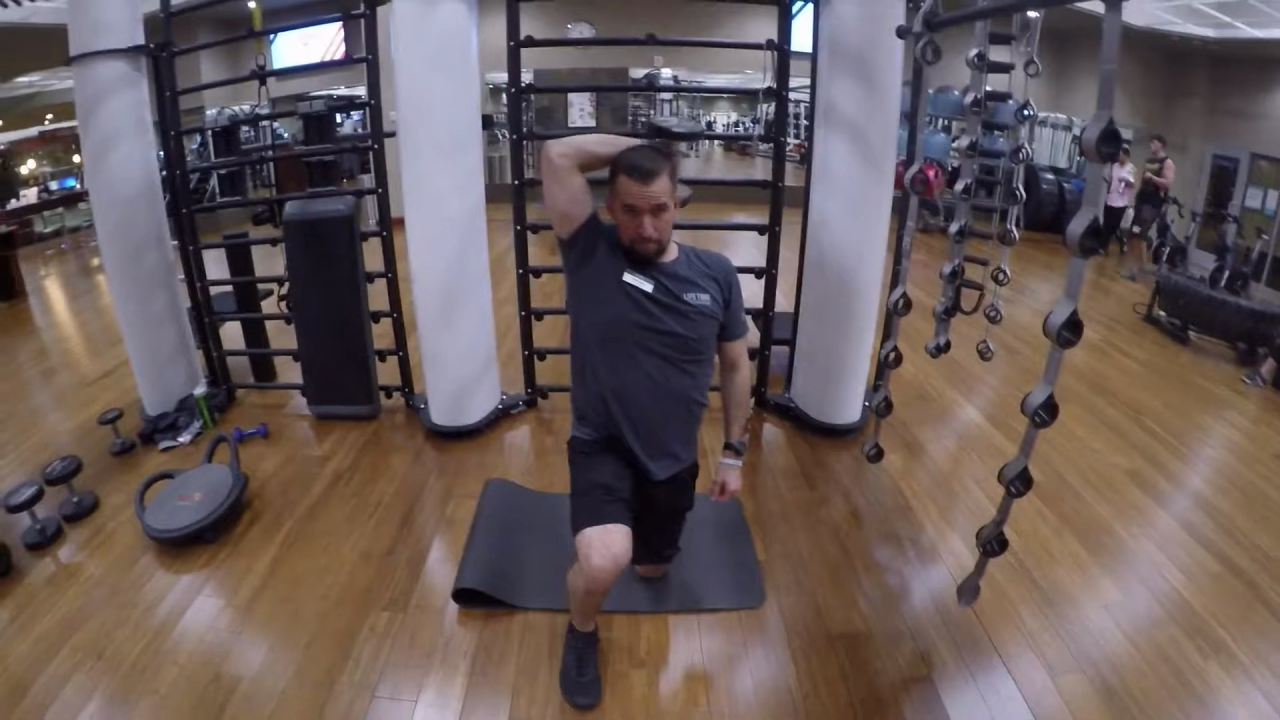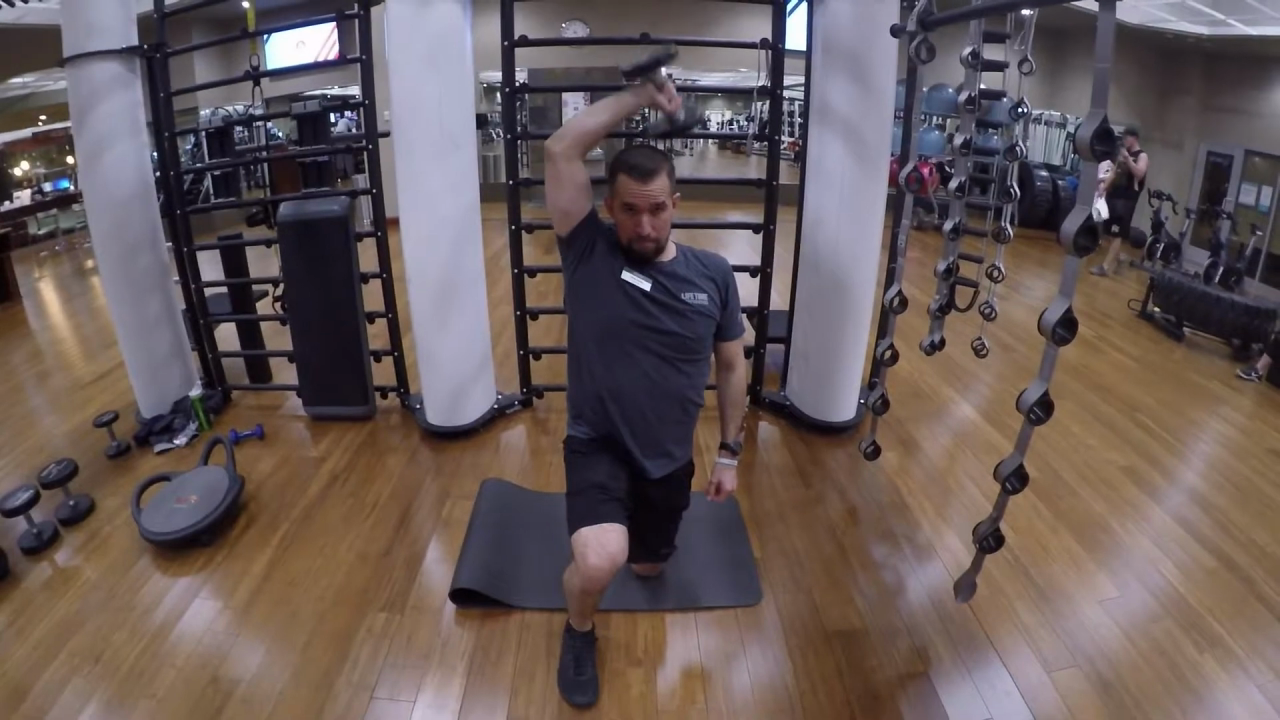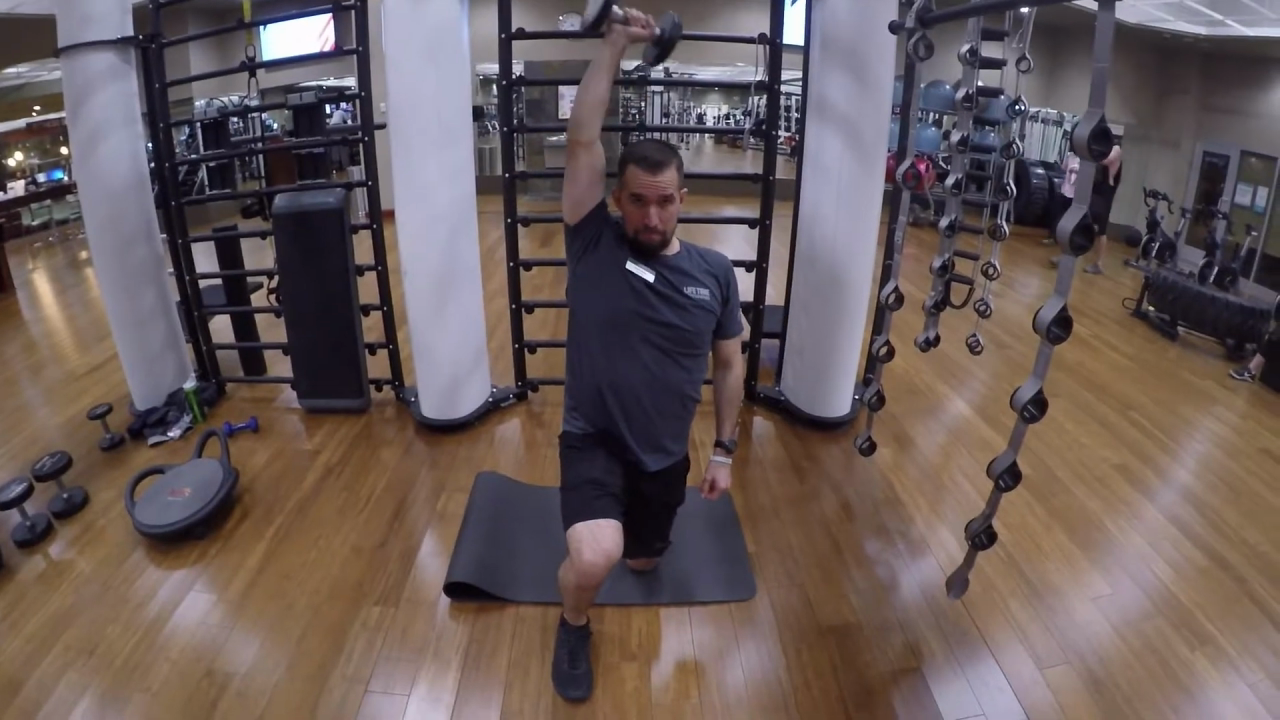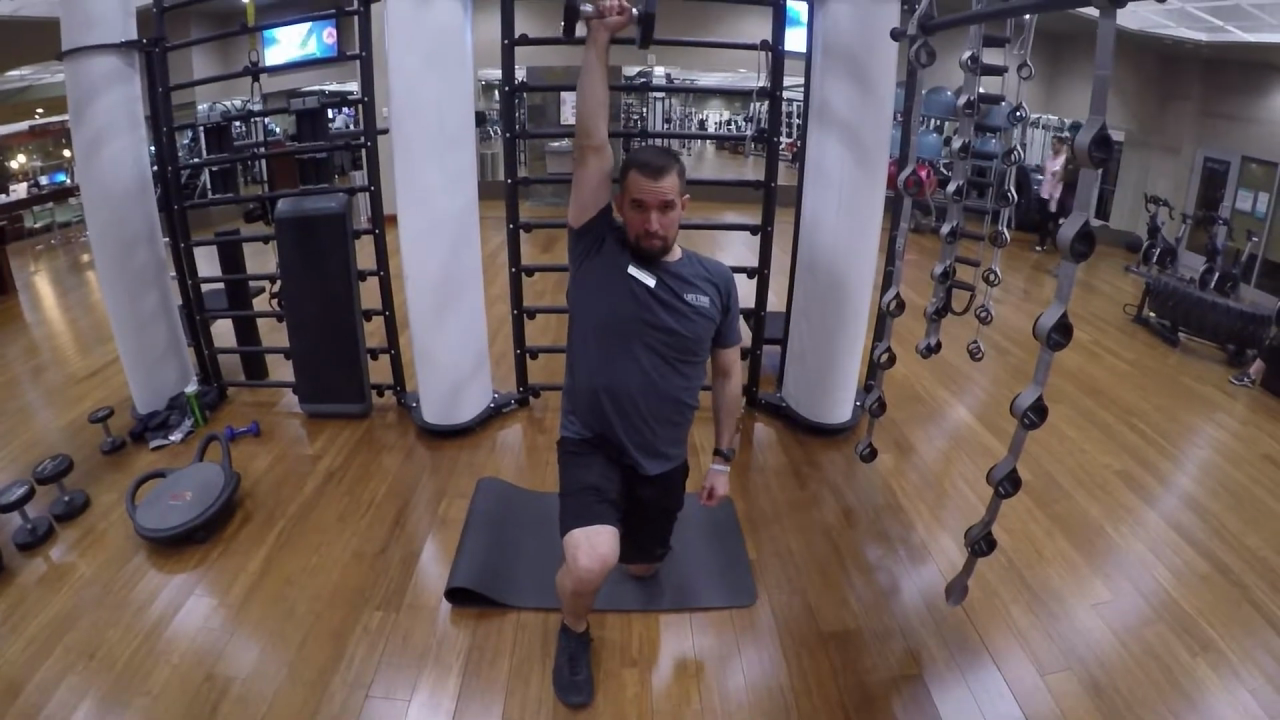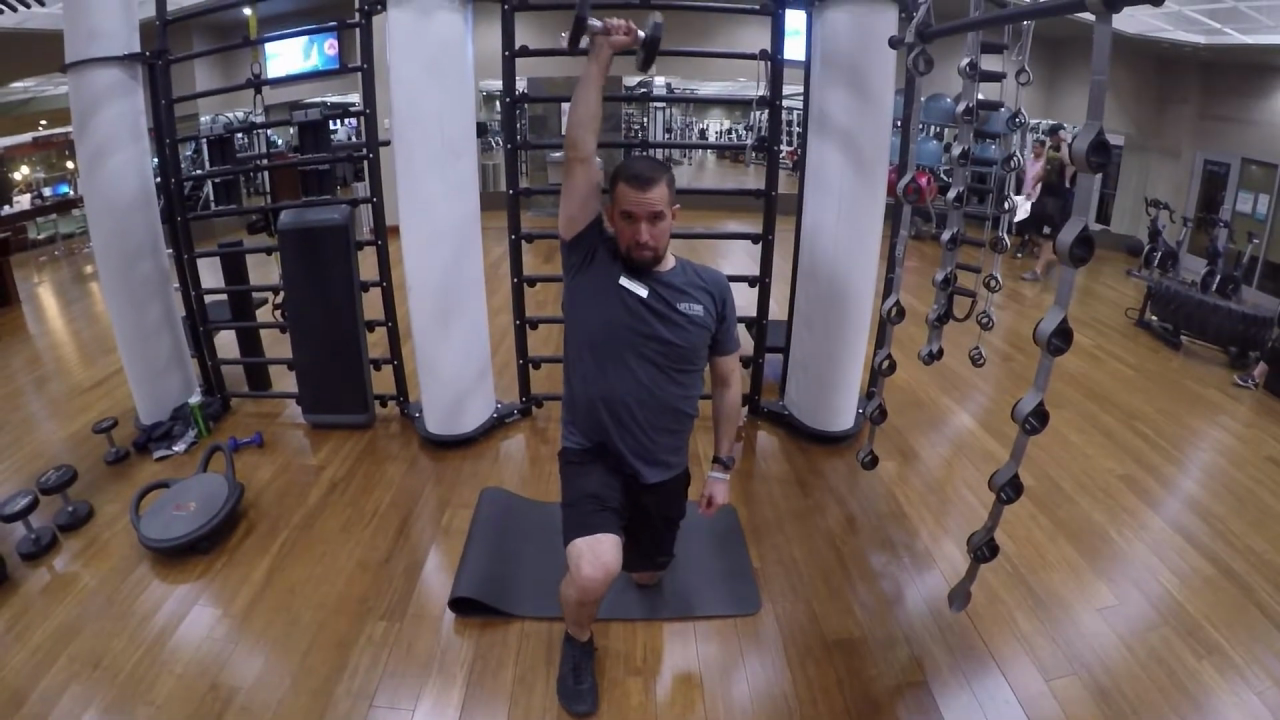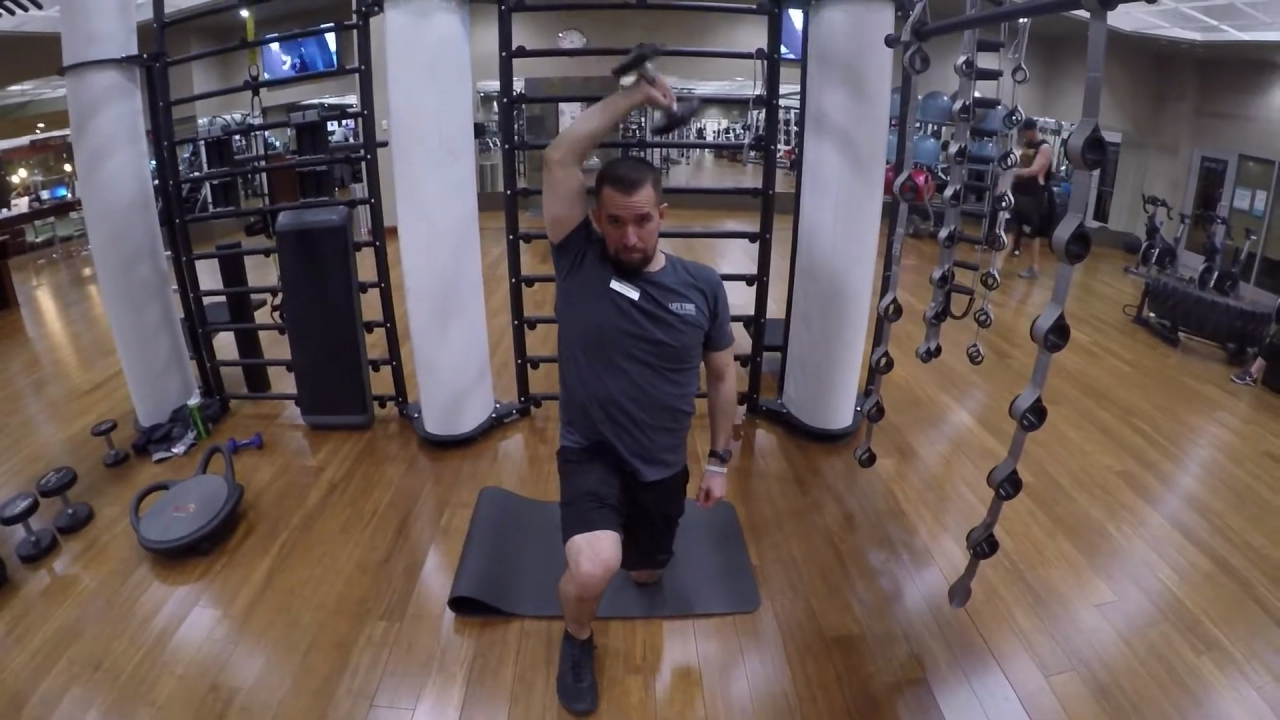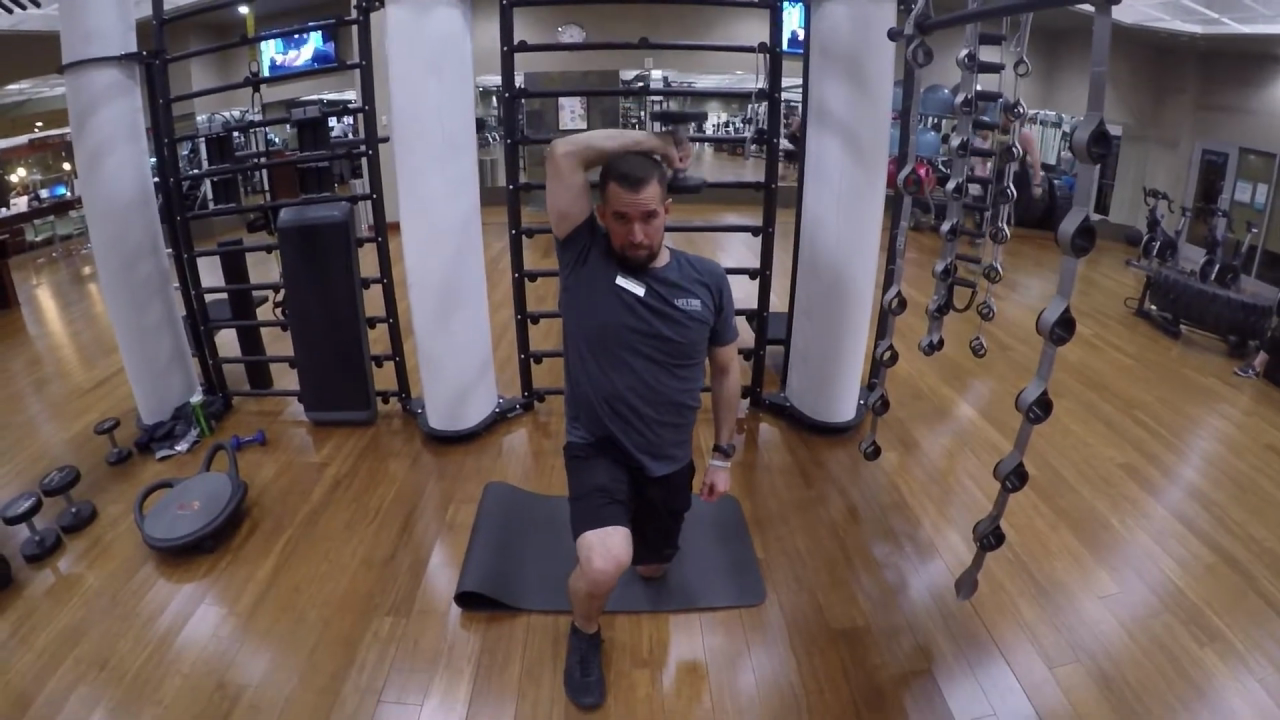
dt=0.4s
person 1, frame 1
left shoulder: (715, 273)
right shoulder: (591, 252)
left elbow: (736, 366)
right elbow: (556, 156)
left wrist: (733, 454)
right wrist: (637, 146)
left hip: (674, 457)
right hip: (601, 446)
left knee: (651, 569)
right knee: (602, 565)
left ankle: (645, 532)
right ankle: (581, 633)
person 1, frame 2
left shoulder: (712, 274)
right shoulder: (589, 250)
left elbow: (732, 367)
right elbow: (559, 151)
left wrist: (729, 453)
right wrist: (639, 97)
left hip: (669, 458)
right hip: (597, 446)
left knee: (647, 567)
right knee: (599, 563)
left ankle: (640, 530)
right ankle: (578, 632)
person 1, frame 3
left shoulder: (714, 273)
right shoulder: (594, 245)
left elbow: (729, 366)
right elbow: (581, 139)
left wrist: (724, 451)
right wrist: (616, 41)
left hip: (665, 453)
right hip: (592, 440)
left knee: (643, 562)
right knee: (593, 559)
left ankle: (633, 522)
right ankle: (573, 627)
person 1, frame 4
left shoulder: (715, 281)
right shoulder: (597, 250)
left elbow: (728, 375)
right elbow: (592, 146)
left wrist: (722, 459)
left hip: (663, 459)
right hip: (590, 445)
left knee: (643, 568)
right knee: (590, 565)
left ankle: (633, 528)
right ankle: (573, 633)
person 1, frame 5
left shoulder: (709, 289)
right shoulder: (588, 262)
left elbow: (727, 381)
right elbow: (579, 157)
left wrist: (722, 466)
right wrist: (600, 54)
left hip: (665, 468)
right hip: (591, 456)
left knee: (647, 575)
right knee: (593, 575)
left ankle: (636, 536)
right ankle: (577, 643)
person 1, frame 6
left shoulder: (702, 285)
right shoulder: (579, 261)
left elbow: (722, 375)
right elbow: (559, 160)
left wrist: (719, 460)
right wrist: (631, 97)
left hip: (664, 465)
right hip: (590, 454)
left knee: (645, 573)
right knee: (592, 571)
left ankle: (634, 537)
right ankle: (577, 640)
person 1, frame 7
left shoulder: (707, 280)
right shoulder: (584, 255)
left elbow: (726, 371)
right elbow: (562, 154)
left wrist: (722, 454)
right wrist: (651, 141)
left hip: (670, 459)
right hip: (596, 450)
left knee: (652, 568)
right knee: (603, 566)
left ankle: (642, 533)
right ankle: (584, 634)
